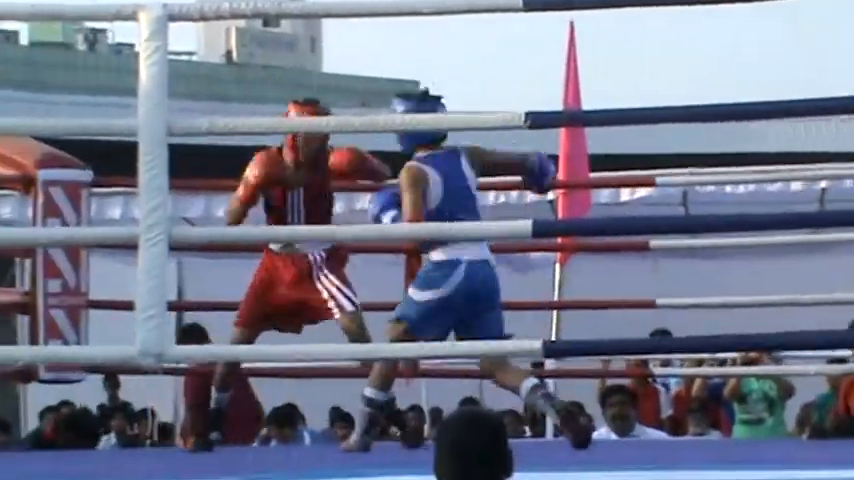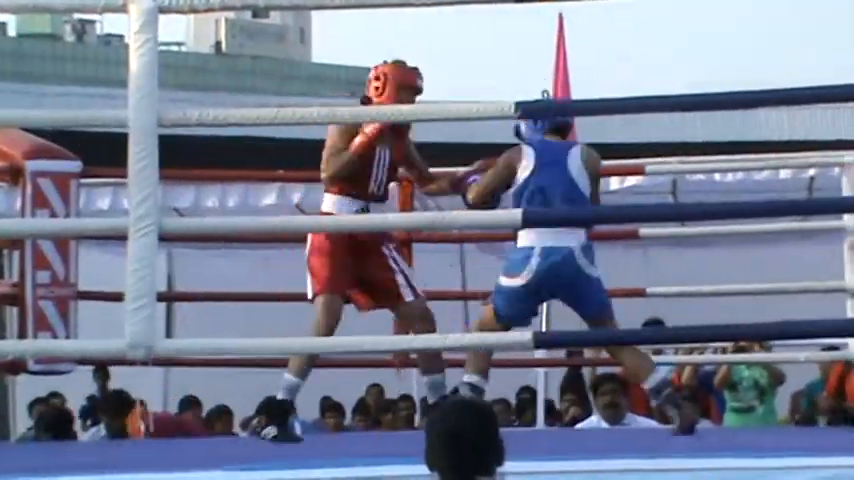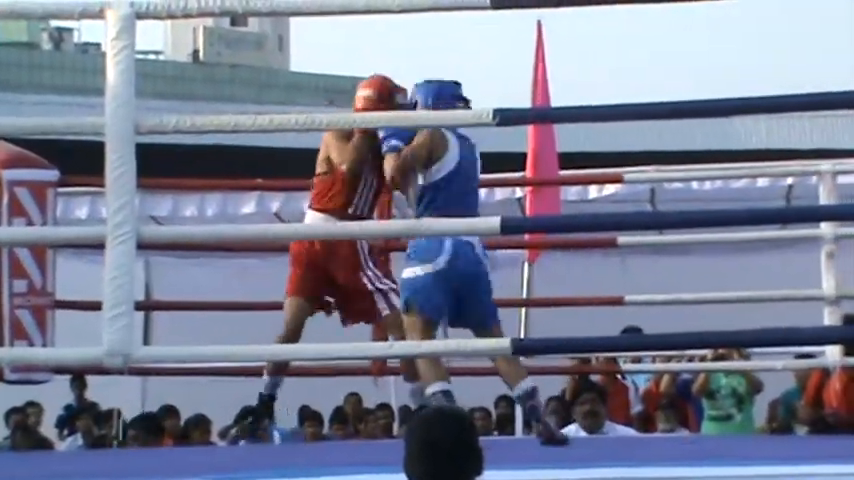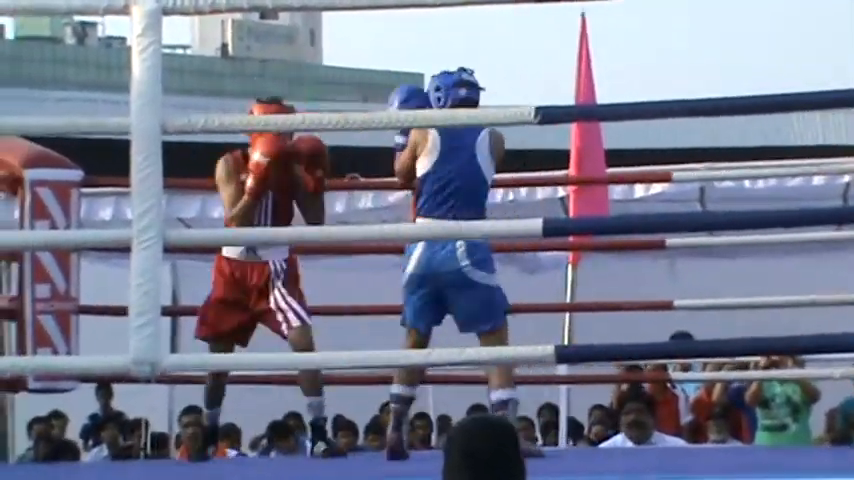
dt=0.7s
person 1, frame 1
left shoulder: (413, 172)
right shoulder: (463, 156)
left elbow: (414, 227)
right elbow: (516, 162)
left wrist: (389, 214)
right wrist: (537, 162)
left hip: (446, 270)
right hip: (480, 269)
left knee: (393, 346)
right knee: (495, 365)
left ankle: (363, 432)
right ankle: (556, 411)
person 1, frame 2
left shoulder: (518, 154)
right shoulder: (586, 155)
left elbow: (475, 198)
left wrist: (474, 180)
left hip: (532, 257)
right hip: (575, 258)
left knee: (484, 334)
person 1, frame 3
left shoulder: (432, 136)
right shoulder: (468, 147)
left elbow: (395, 175)
left wrist: (391, 141)
left hip: (434, 247)
right hip: (470, 249)
left knee: (419, 342)
right ankle: (540, 420)
person 1, frame 4
left shoulder: (424, 132)
right shoulder: (493, 139)
left elbow: (403, 174)
left wrist: (408, 132)
left hip: (425, 250)
right hip: (468, 251)
left knee: (415, 344)
right knee: (496, 345)
left ankle: (395, 433)
person 2, frame 1
left shoulder: (327, 160)
right shoulder: (265, 161)
left elbow: (384, 176)
right elbow: (232, 219)
left wrist: (362, 162)
right wrist: (249, 187)
left hip: (319, 260)
right hip: (279, 260)
left knee: (353, 324)
right knee: (238, 343)
right ankle: (215, 419)
person 2, frame 2
left shoulder: (397, 132)
right shoulder: (347, 125)
left elbow: (428, 183)
right elbow: (329, 175)
right wrist: (362, 141)
left hip: (373, 233)
right hip: (334, 232)
left knee: (422, 318)
right knee: (327, 321)
person 2, frame 3
left shoulder: (381, 148)
right shoulder: (337, 135)
right elbow: (349, 167)
right wrist: (365, 125)
left hip: (355, 246)
right hip: (315, 243)
left knee: (400, 326)
right knee: (292, 324)
right ankle: (264, 407)
person 2, frame 4
left shoulder: (290, 164)
right shoulder: (229, 165)
left elbow: (315, 221)
right elbow: (235, 219)
left wrist: (316, 179)
right wrist: (257, 178)
left hip: (276, 268)
right hip: (234, 267)
left knee: (303, 342)
right knee: (219, 359)
left ankle: (319, 432)
